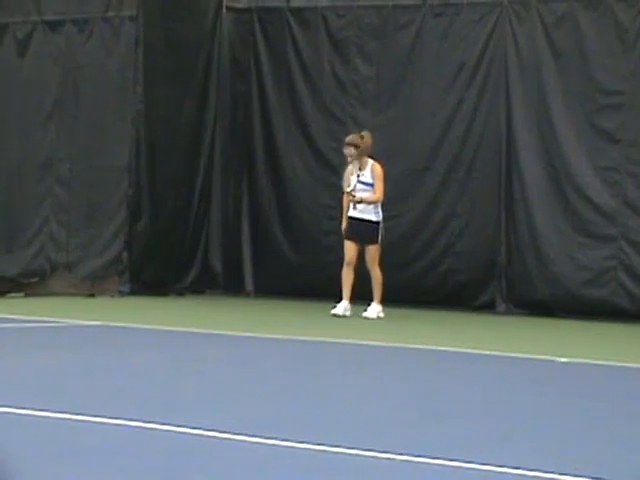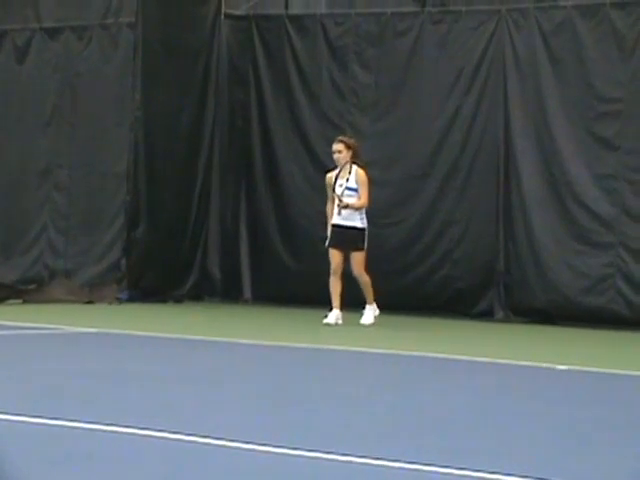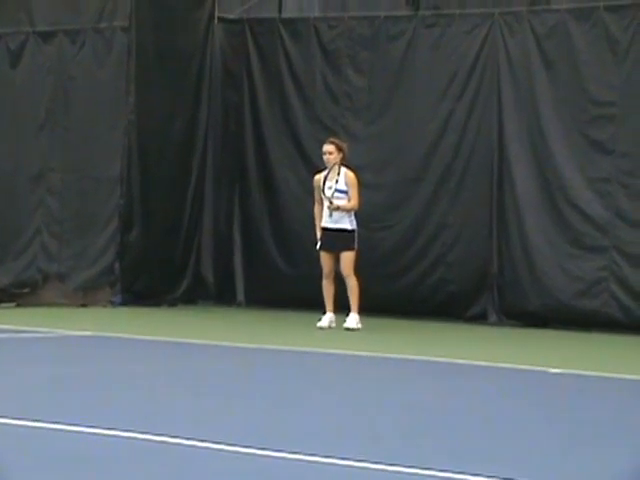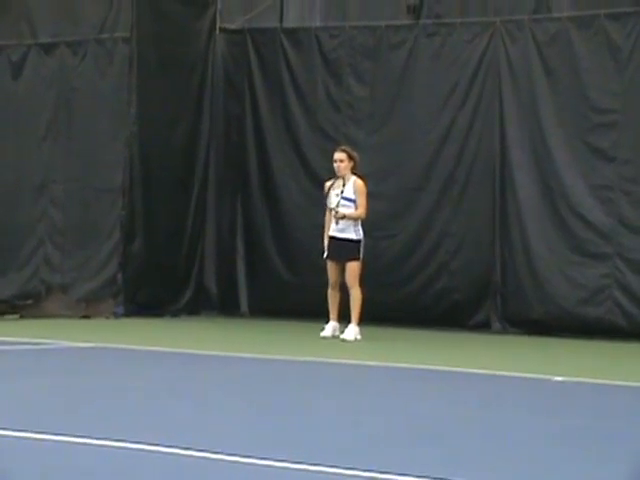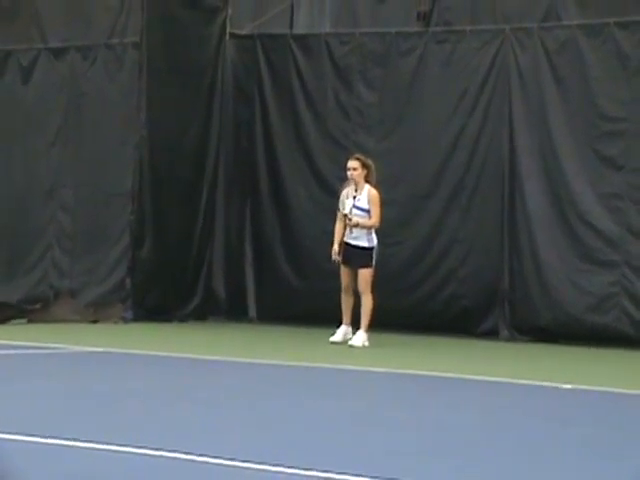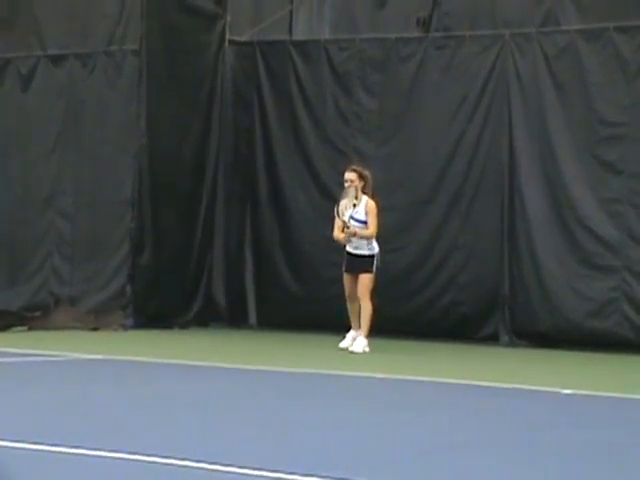
dt=0.3s
person 1, frame 1
left shoulder: (375, 168)
right shoulder: (349, 170)
left elbow: (379, 196)
left wrist: (361, 198)
right wrist: (344, 219)
left hip: (371, 221)
right hip: (353, 221)
left knee: (372, 265)
right knee: (348, 262)
left ankle: (376, 305)
right ankle: (345, 303)
person 1, frame 2
left shoulder: (359, 174)
right shoulder: (331, 177)
left elbow: (364, 202)
left wrist: (347, 204)
right wrist: (329, 226)
left hip: (356, 228)
right hip: (337, 227)
left knee: (358, 272)
right knee: (334, 270)
left ankle: (371, 306)
right ankle: (335, 312)
person 1, frame 3
left shoulder: (348, 176)
right shoulder: (319, 179)
left elbow: (354, 204)
left wrist: (338, 206)
right wrist: (318, 229)
left hip: (346, 230)
right hip: (327, 230)
left knee: (347, 273)
right knee: (327, 274)
left ankle: (354, 316)
right ankle: (329, 315)
person 1, frame 4
left shoulder: (357, 184)
right shoulder: (329, 186)
left elbow: (362, 212)
left wrist: (345, 214)
right wrist: (326, 237)
left hip: (352, 239)
right hip: (334, 238)
left knee: (352, 283)
right knee: (333, 283)
left ankle: (354, 327)
right ankle: (333, 323)
person 1, frame 5
left shoulder: (372, 193)
right shoulder: (344, 193)
left elbow: (375, 222)
right elbow: (340, 221)
left wrist: (358, 223)
right wrist: (336, 242)
left hip: (366, 247)
right hip: (348, 245)
left knee: (364, 290)
right knee: (346, 288)
left ankle: (362, 333)
right ankle: (345, 327)
person 1, frame 6
left shoulder: (369, 204)
left elbow: (372, 233)
right elbow: (336, 231)
left wrist: (355, 232)
right wrist: (342, 237)
left hip: (368, 255)
right hip: (350, 253)
left knee: (363, 296)
right knee: (350, 296)
left ankle: (363, 340)
right ankle: (355, 331)
